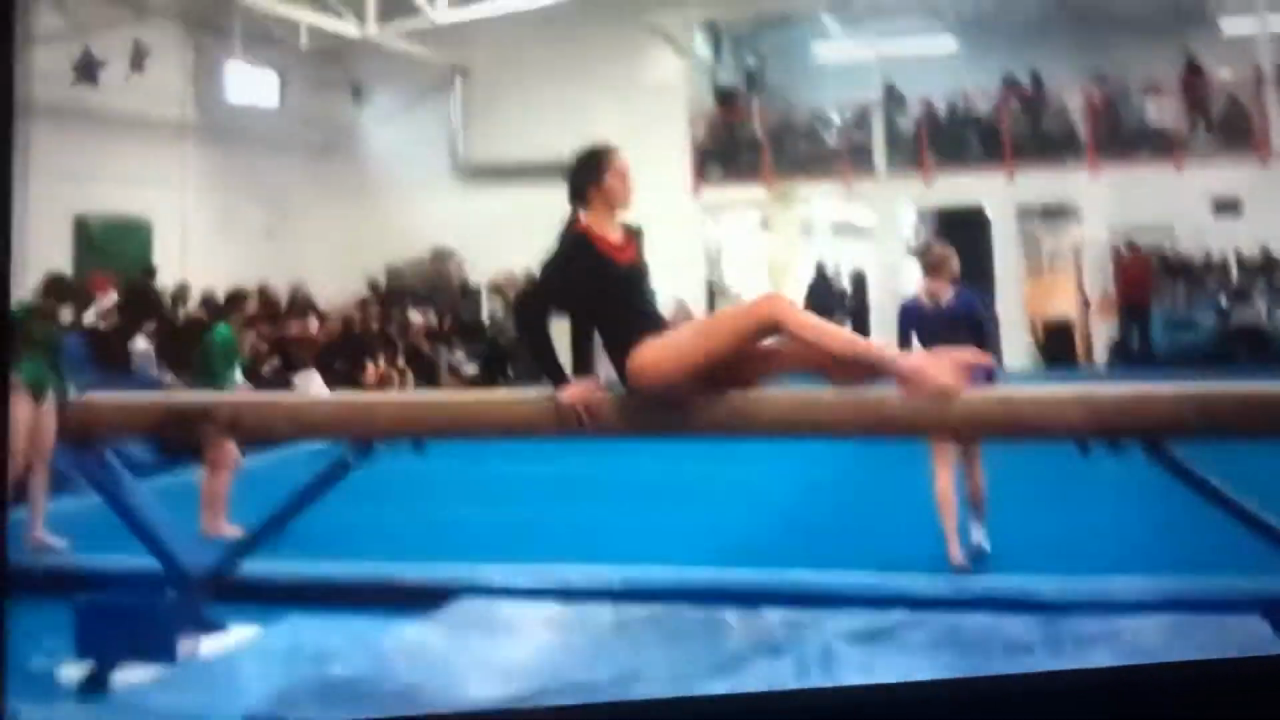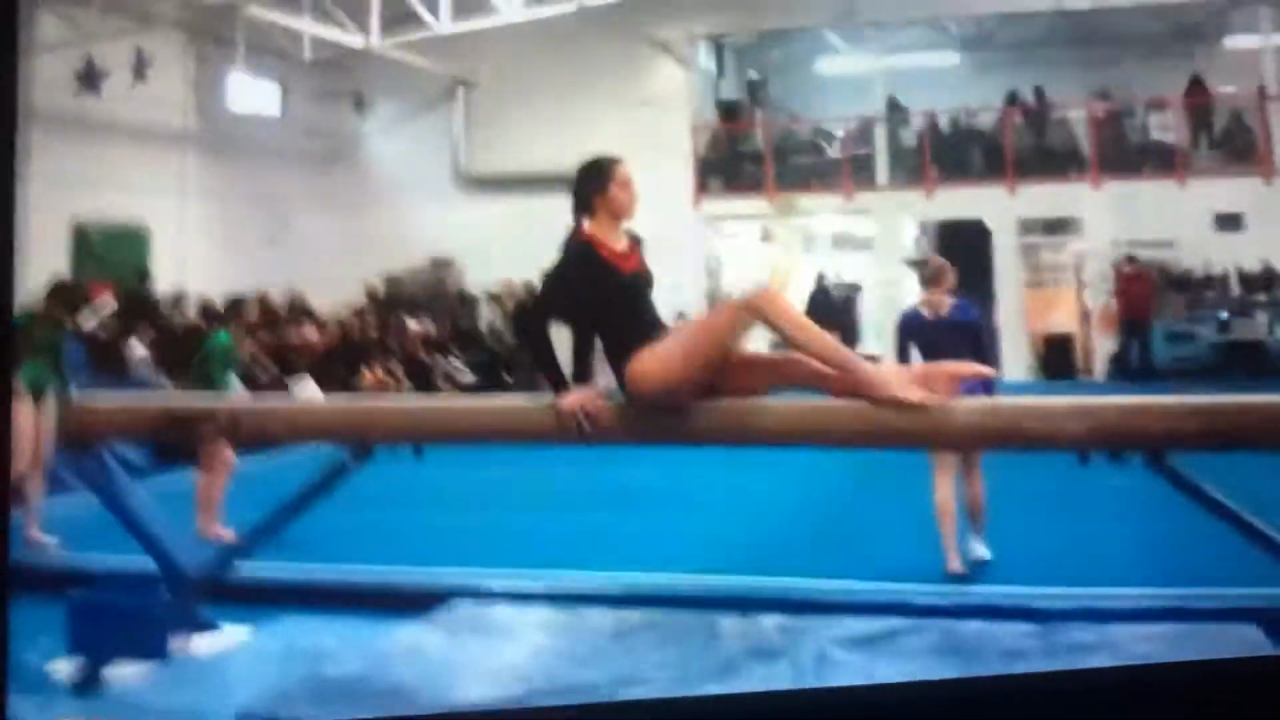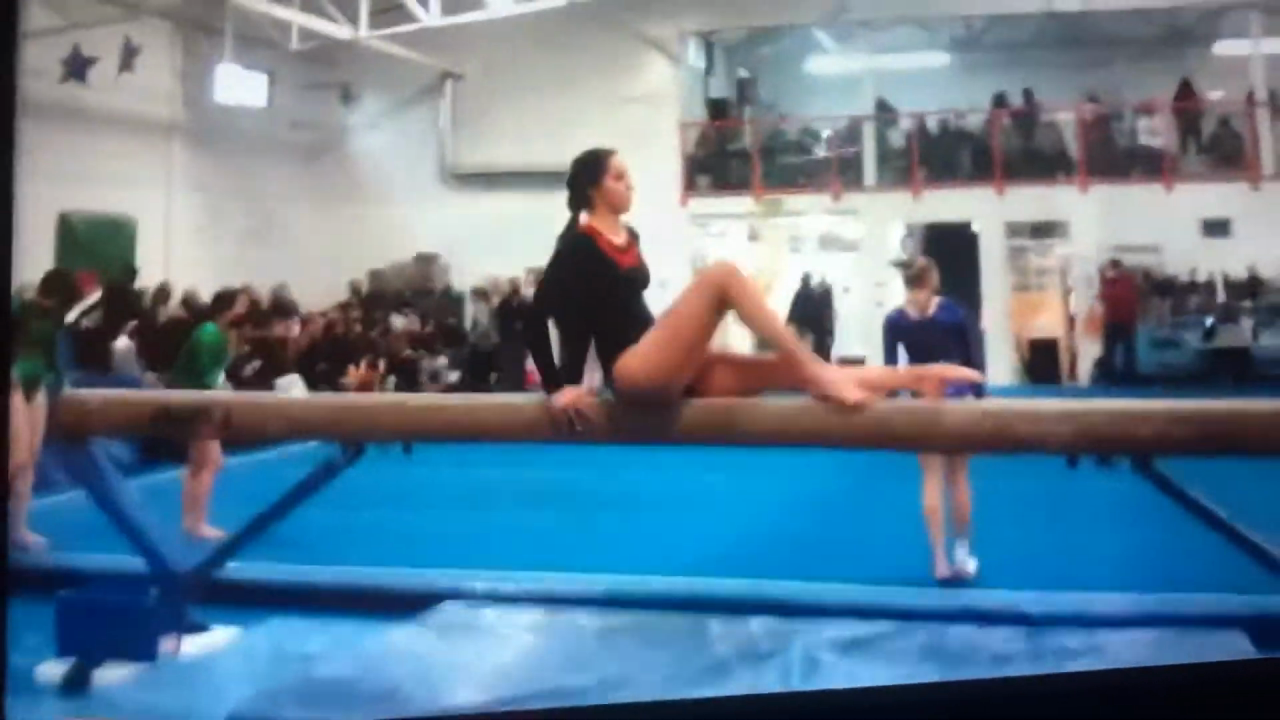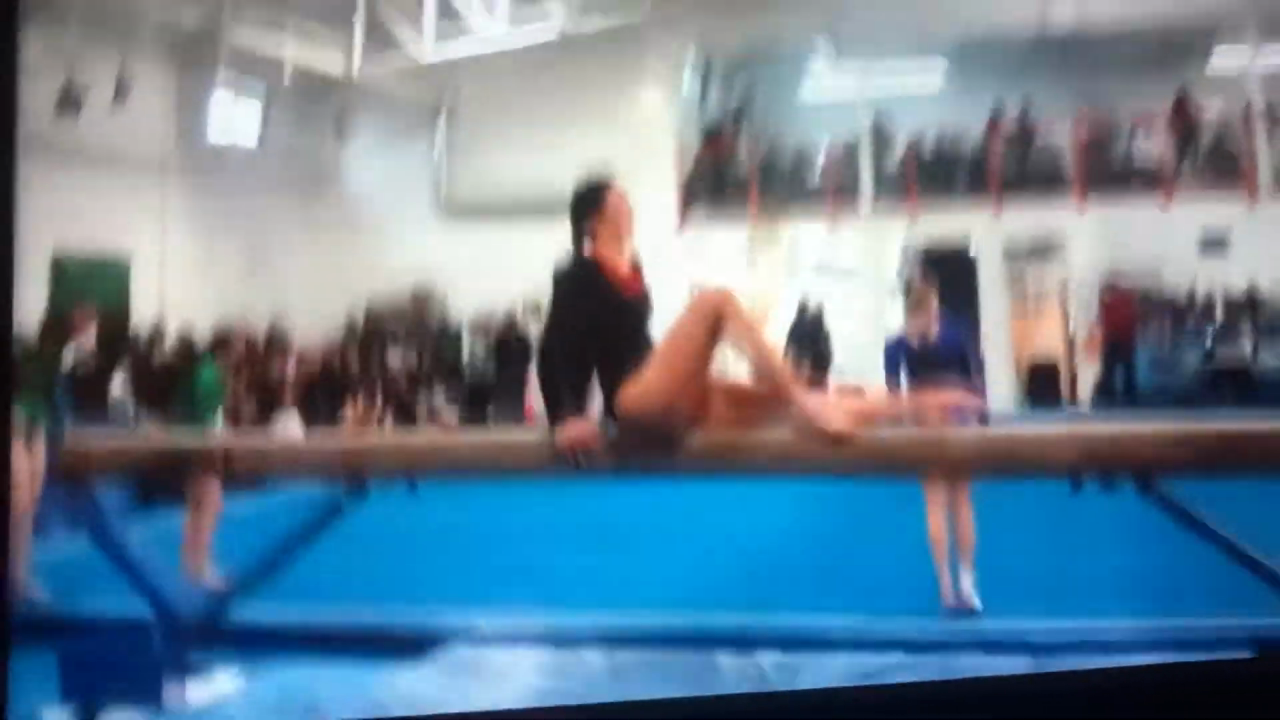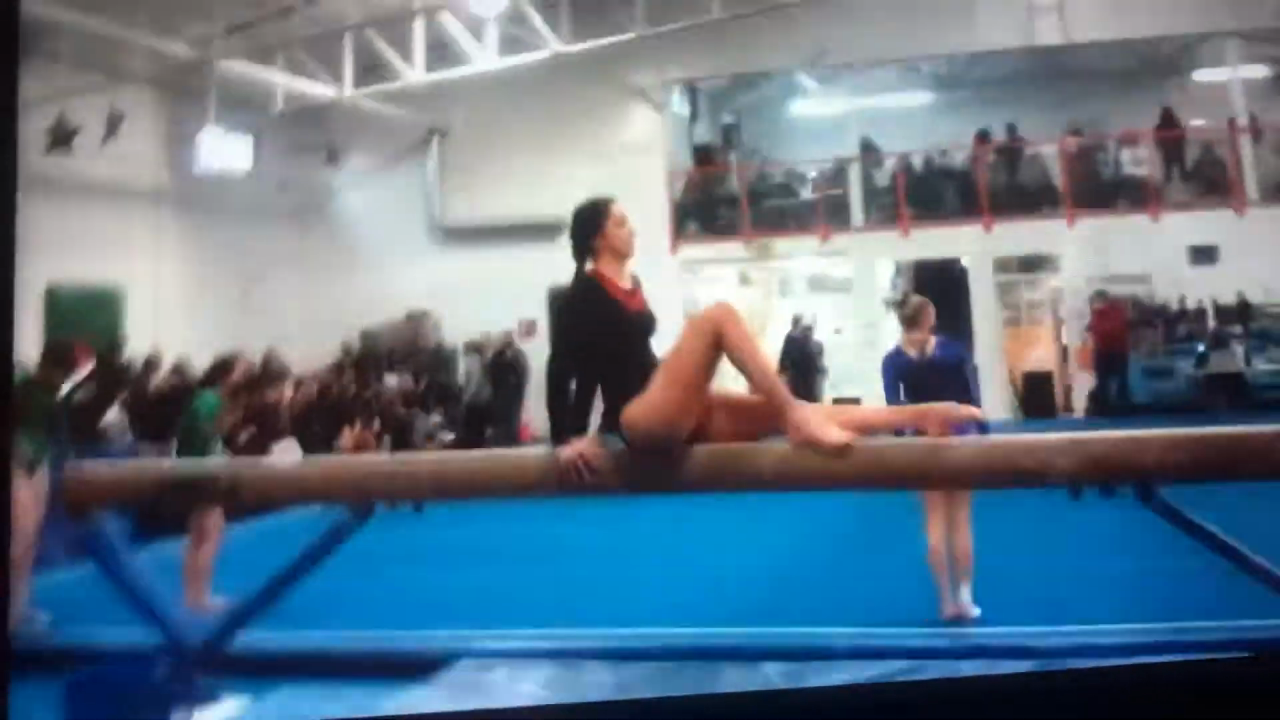
dt=0.1s
person 1, frame 1
left shoulder: (627, 237)
right shoulder: (578, 248)
right elbow: (528, 313)
right wrist: (563, 385)
left hip: (670, 351)
right hip: (650, 365)
left knee: (798, 352)
right knee: (774, 309)
left ankle: (913, 364)
right ankle: (903, 364)
person 1, frame 2
left shoulder: (630, 244)
right shoulder: (582, 255)
right elbow: (532, 322)
right wrist: (566, 390)
left hip: (677, 366)
right hip: (648, 375)
left knee: (800, 366)
right knee: (761, 298)
left ankle: (925, 375)
right ankle: (875, 379)
person 1, frame 3
left shoulder: (628, 238)
right shoulder: (578, 247)
right elbow: (536, 317)
right wrist: (558, 388)
left hip: (670, 367)
right hip: (634, 373)
left knee: (791, 368)
right knee: (722, 273)
left ankle: (915, 376)
right ankle: (823, 378)
person 1, frame 4
left shoulder: (631, 264)
right shoulder: (580, 276)
right elbow: (553, 349)
right wrist: (564, 420)
left hip: (672, 399)
right hip: (637, 403)
left knee: (785, 397)
right knee: (716, 300)
right ankle: (803, 406)
person 1, frame 5
left shoulder: (630, 285)
right shoulder: (585, 295)
right elbow: (562, 368)
right wrist: (569, 439)
left hip: (678, 414)
right hip: (640, 420)
left knee: (789, 411)
right knee: (718, 315)
left ankle: (920, 414)
right ankle: (800, 422)
person 2, frame 1
left shoulder: (910, 308)
right shoulder: (968, 301)
left elbow: (904, 354)
right elbow: (986, 345)
right wrist: (988, 382)
left knee: (944, 467)
right knee: (973, 462)
left ankle: (954, 547)
right ankle: (978, 530)
person 2, frame 2
left shoulder: (909, 320)
right shoulder: (968, 310)
left elbow: (903, 365)
right elbow: (986, 355)
right wrist: (988, 393)
right hip: (970, 393)
left knee: (943, 478)
right knee: (972, 473)
left ankle: (952, 557)
right ankle: (977, 542)
person 2, frame 3
left shoulder: (895, 320)
right shoulder: (954, 310)
left elbow: (891, 367)
right elbow: (973, 356)
right wrist: (978, 394)
right hip: (957, 395)
left knee: (932, 480)
right knee: (959, 477)
left ankle: (941, 561)
right ankle: (962, 551)
person 2, frame 4
left shoulder: (896, 345)
right shoulder: (954, 333)
left elbow: (894, 391)
right elbow: (974, 379)
left hip: (925, 425)
right hip: (960, 420)
left knee: (936, 507)
right knee: (962, 505)
left ankle: (947, 590)
right ankle: (967, 583)
person 2, frame 5
left shoulder: (894, 360)
right shoulder: (952, 349)
left elbow: (894, 405)
right elbow: (971, 394)
right hip: (958, 434)
left knee: (935, 520)
right knee: (960, 518)
left ankle: (948, 600)
right ankle: (964, 596)
person 3, frame 1
left shoulder: (54, 323)
right shoulder: (20, 317)
left wrist: (65, 385)
right wrist: (14, 379)
left hip: (45, 389)
right hip: (21, 389)
left knee: (42, 462)
right knee: (18, 462)
left ankle: (37, 529)
person 3, frame 2
left shoulder: (58, 328)
right shoulder: (25, 322)
left wrist: (66, 387)
right wrist: (16, 382)
left hip: (45, 391)
right hip: (23, 392)
left knee: (38, 464)
right knee: (22, 464)
left ankle: (32, 528)
person 3, frame 3
left shoulder: (53, 318)
right shoulder: (20, 312)
left wrist: (60, 381)
right wrist: (11, 373)
left hip: (37, 386)
right hip: (16, 386)
left knee: (29, 461)
right knee: (19, 458)
left ankle: (20, 529)
person 3, frame 4
left shoulder: (50, 364)
right shoulder: (21, 359)
right wrist: (15, 417)
left hip: (36, 432)
right hip: (16, 431)
left knee: (29, 509)
right knee: (20, 506)
left ankle: (19, 577)
person 3, frame 5
left shoulder: (50, 395)
right shoulder: (23, 388)
left hip: (38, 465)
right hip: (20, 463)
left knee: (30, 538)
right knee: (22, 538)
left ankle: (19, 606)
person 4, frame 1
left shoulder: (228, 333)
right shoulder: (224, 334)
right elbow: (218, 375)
left wrist: (237, 386)
left knee: (216, 463)
right knee: (228, 461)
left ankle: (209, 518)
right ankle: (216, 521)
person 4, frame 2
left shoulder: (225, 339)
right shoulder: (222, 340)
left elbow: (225, 377)
right elbow: (215, 378)
left knee: (210, 466)
right knee: (225, 464)
left ankle: (204, 521)
right ankle: (211, 524)
person 4, frame 3
left shoulder: (213, 332)
right shoulder: (211, 334)
left elbow: (211, 372)
right elbow: (203, 376)
left knee: (198, 463)
right knee: (211, 462)
left ankle: (190, 519)
right ankle: (197, 522)
person 4, frame 4
left shoulder: (215, 373)
right shoulder: (210, 374)
left elbow: (212, 414)
right elbow: (202, 414)
left knee: (199, 504)
right knee: (209, 503)
left ankle: (192, 563)
right ankle: (199, 566)
person 4, frame 5
left shoulder: (211, 399)
right shoulder: (210, 401)
left elbow: (207, 438)
right elbow: (204, 440)
left knee: (200, 533)
right knee: (210, 531)
left ankle: (194, 592)
right ankle: (199, 594)
